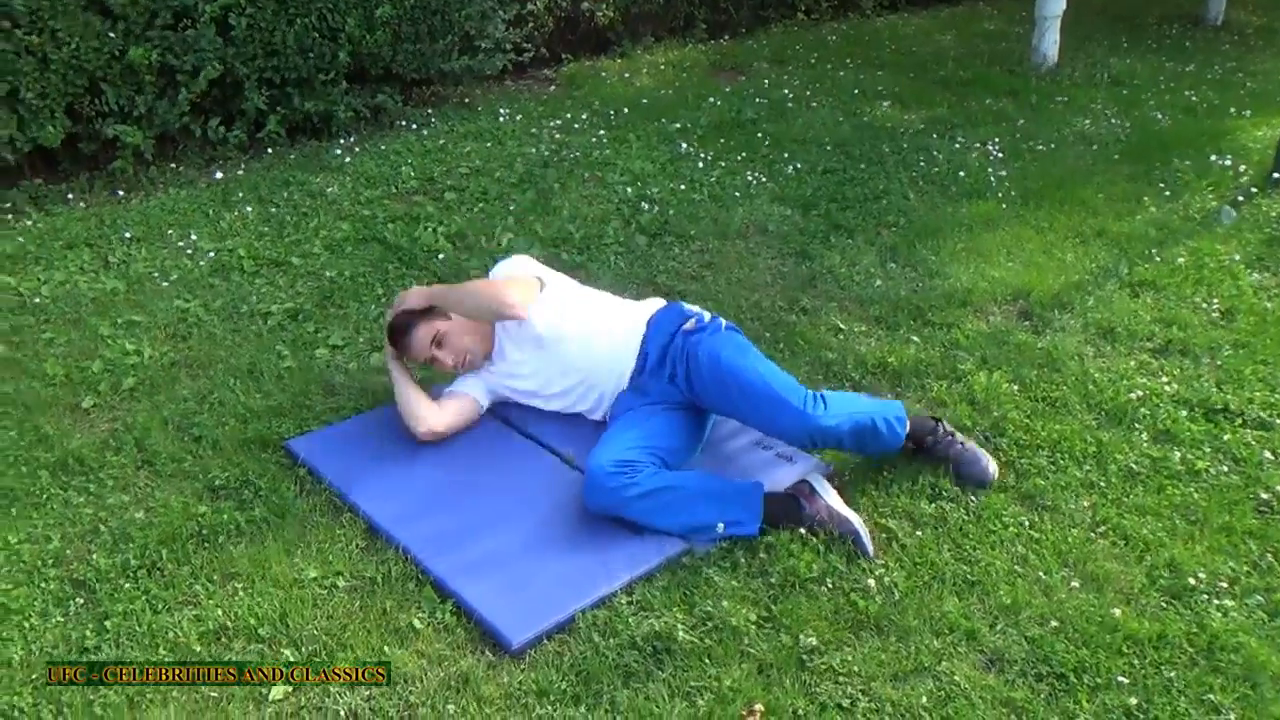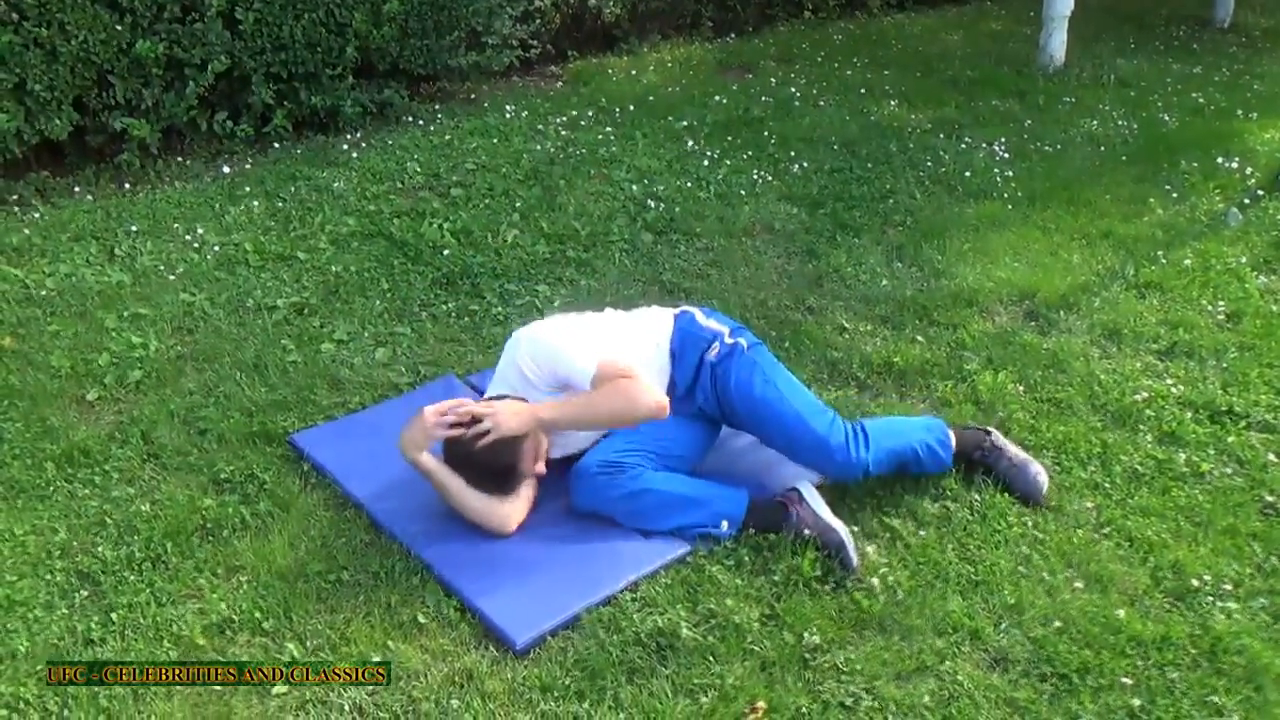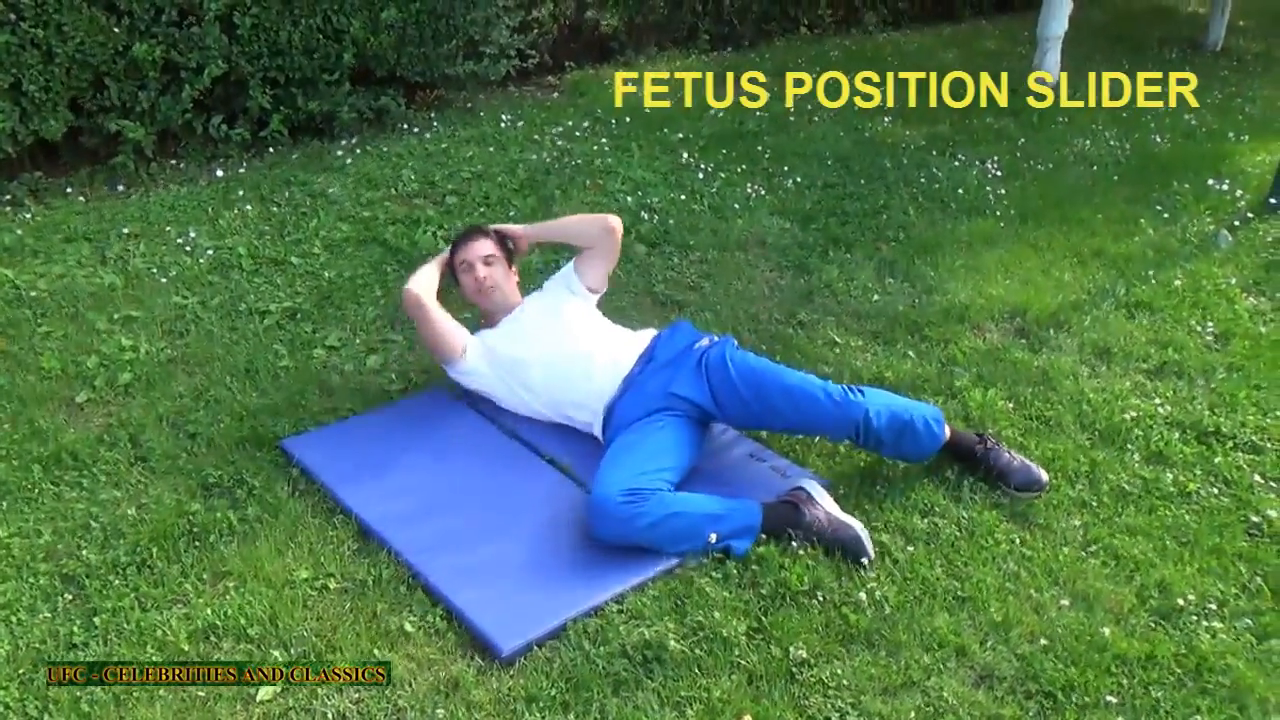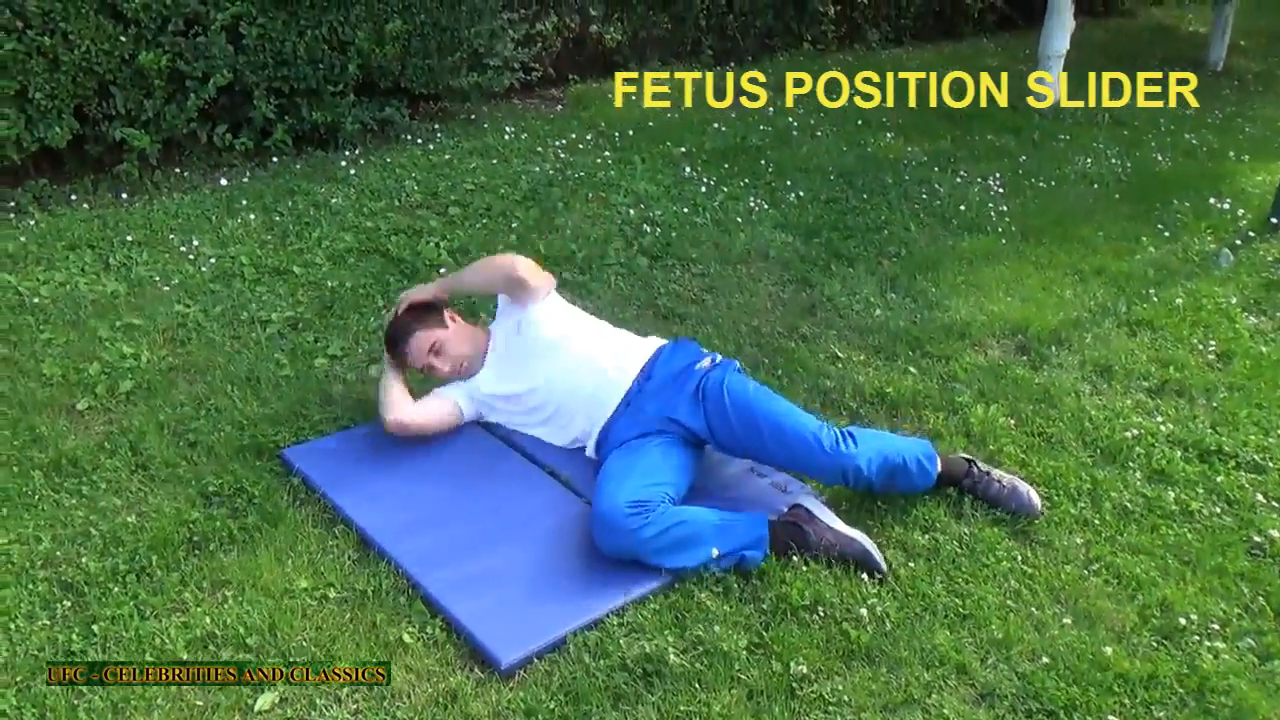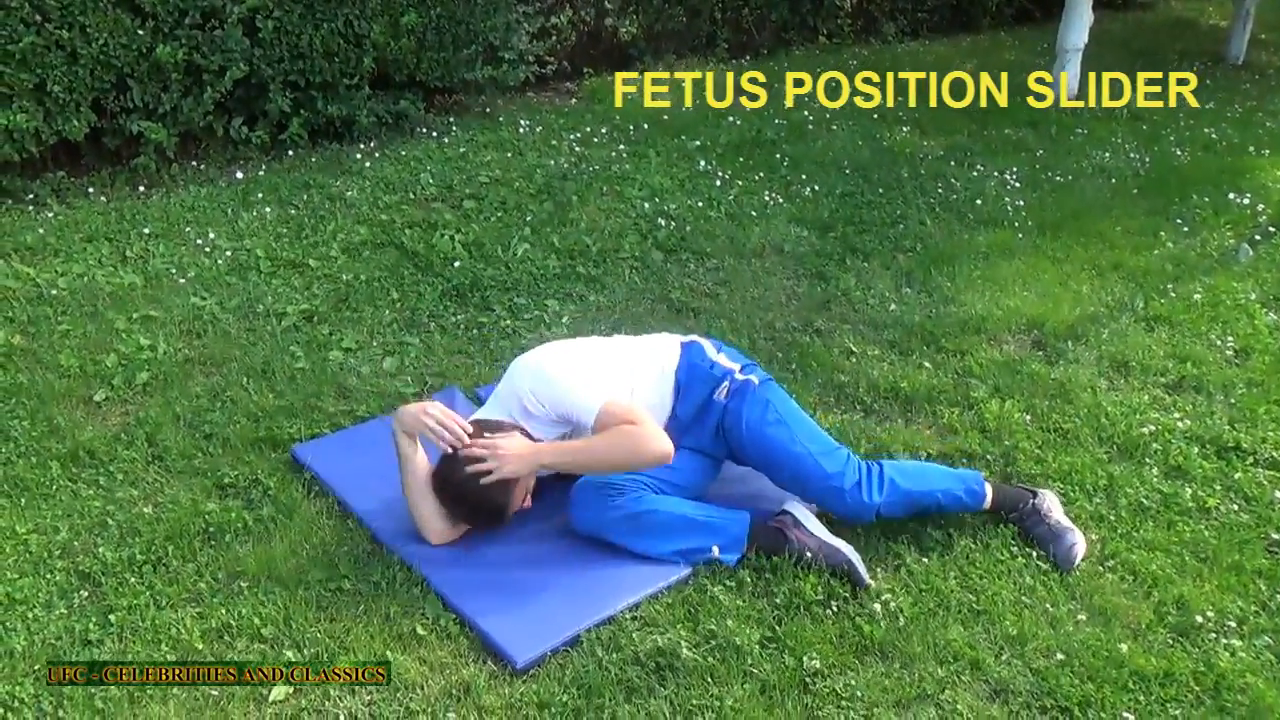
dt=1s
person 1, frame 1
left shoulder: (512, 274)
right shoulder: (484, 381)
left elbow: (507, 297)
right elbow: (425, 424)
left wrist: (427, 298)
right wrist: (397, 362)
left hip: (673, 340)
right hip: (639, 406)
left knee: (802, 417)
right knee: (605, 483)
left ankle: (921, 431)
right ankle: (791, 507)
person 1, frame 2
left shoulder: (534, 351)
right shoulder: (503, 434)
left elbow: (645, 400)
right elbow: (504, 519)
left wrist: (534, 415)
right wrist: (419, 456)
left hip: (695, 350)
right hip: (680, 417)
left knee: (842, 453)
right knee: (592, 483)
left ankle: (967, 442)
right ankle: (777, 513)
person 1, frame 3
left shoulder: (557, 294)
right shoulder: (476, 360)
left elbow: (608, 228)
right elbow: (414, 298)
left wrist: (522, 233)
right wrist: (441, 260)
left hip: (676, 356)
right hip: (636, 418)
left knee: (833, 404)
right knee: (610, 511)
left ankle: (968, 446)
right ankle: (785, 516)
person 1, frame 4
left shoulder: (520, 313)
right shoulder: (472, 394)
left elbow: (517, 268)
right elbow: (399, 420)
left wrist: (434, 288)
right wrist: (393, 365)
left hip: (675, 375)
right hip: (630, 438)
left knee: (830, 451)
right knee: (616, 524)
left ankle: (956, 469)
right ankle: (790, 534)
person 1, frame 5
left shoulder: (537, 382)
right shoulder: (483, 450)
left elbow: (652, 445)
right elbow: (436, 530)
left wrist: (538, 457)
right wrist: (406, 430)
left hip: (701, 384)
right hip: (680, 445)
left knee: (853, 489)
right knee: (590, 509)
left ankle: (1015, 501)
right ankle: (770, 534)
